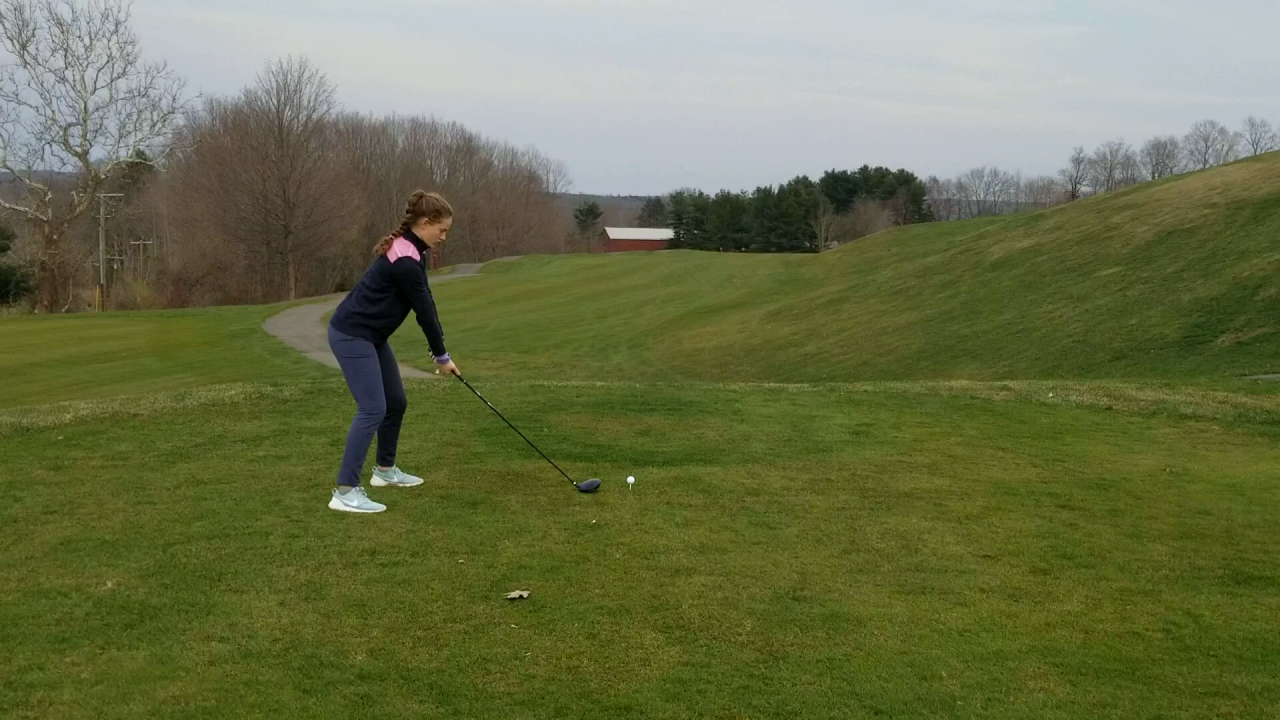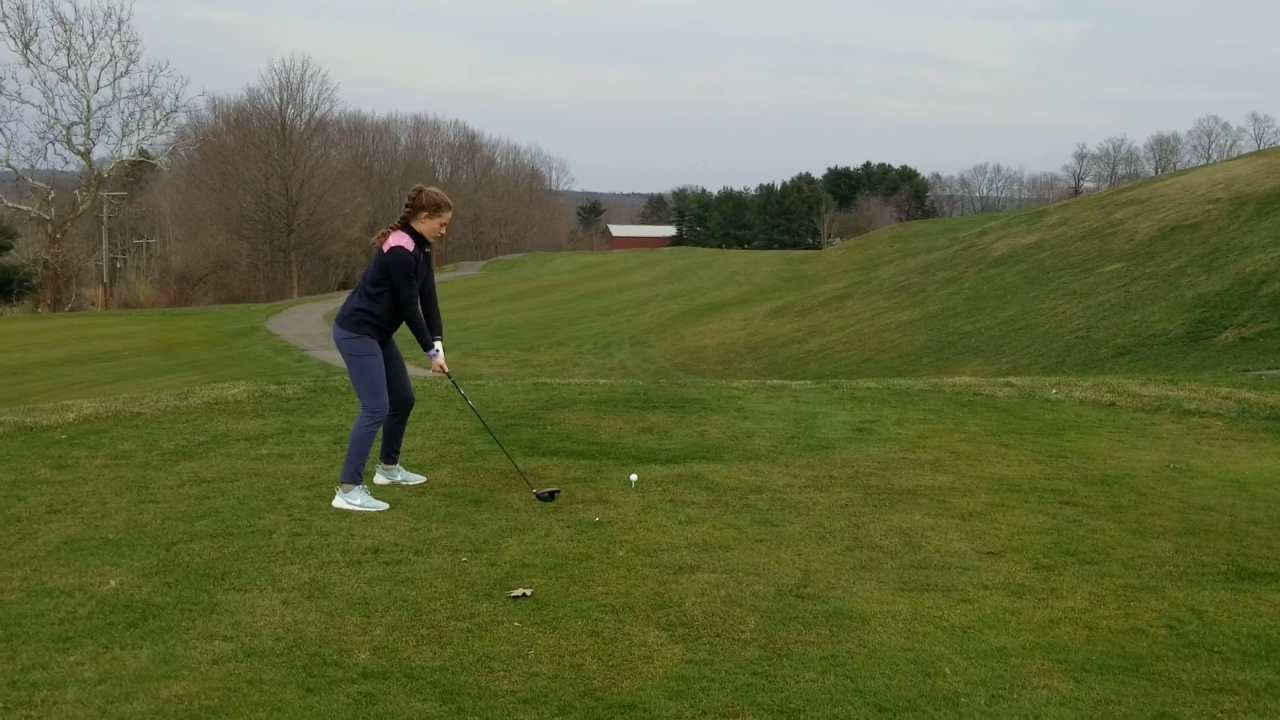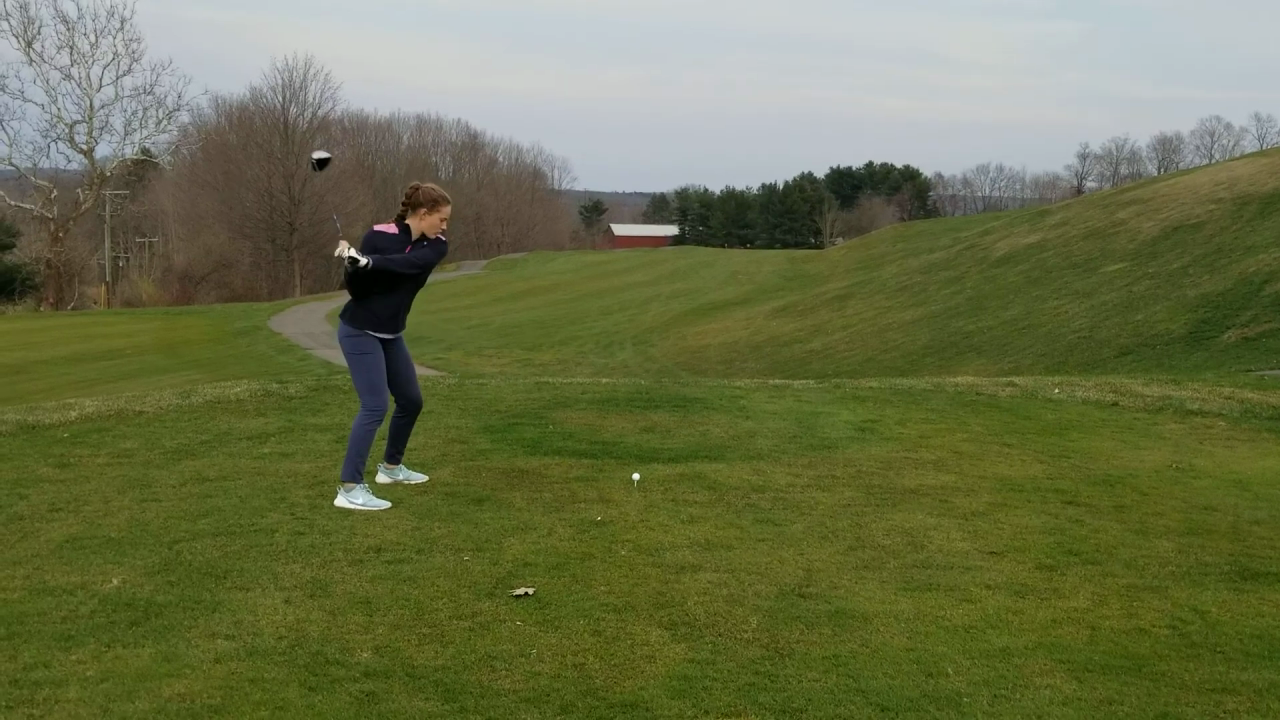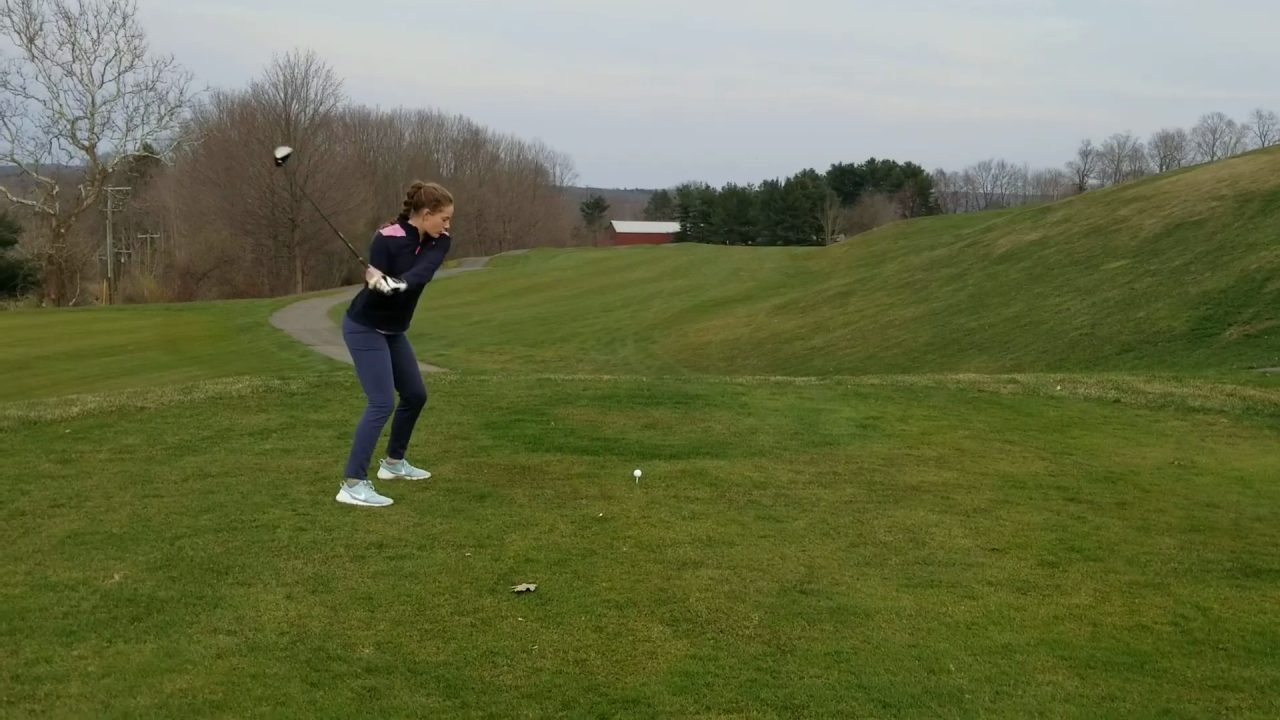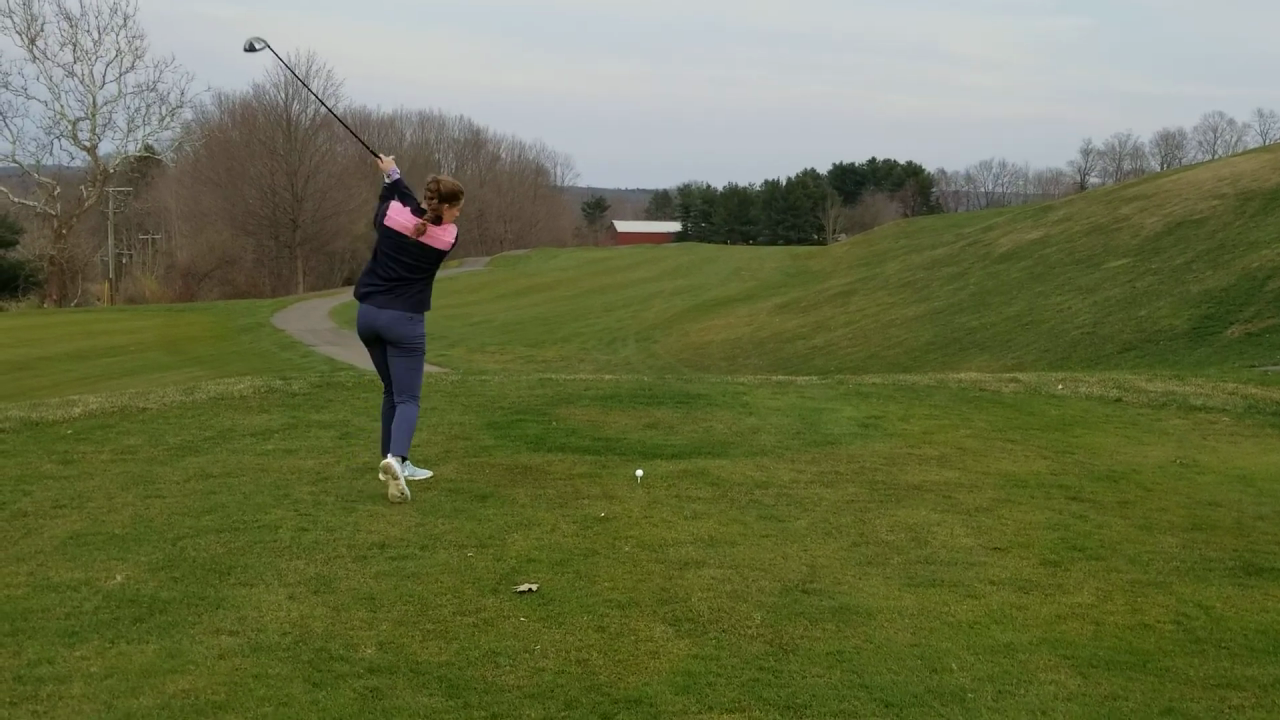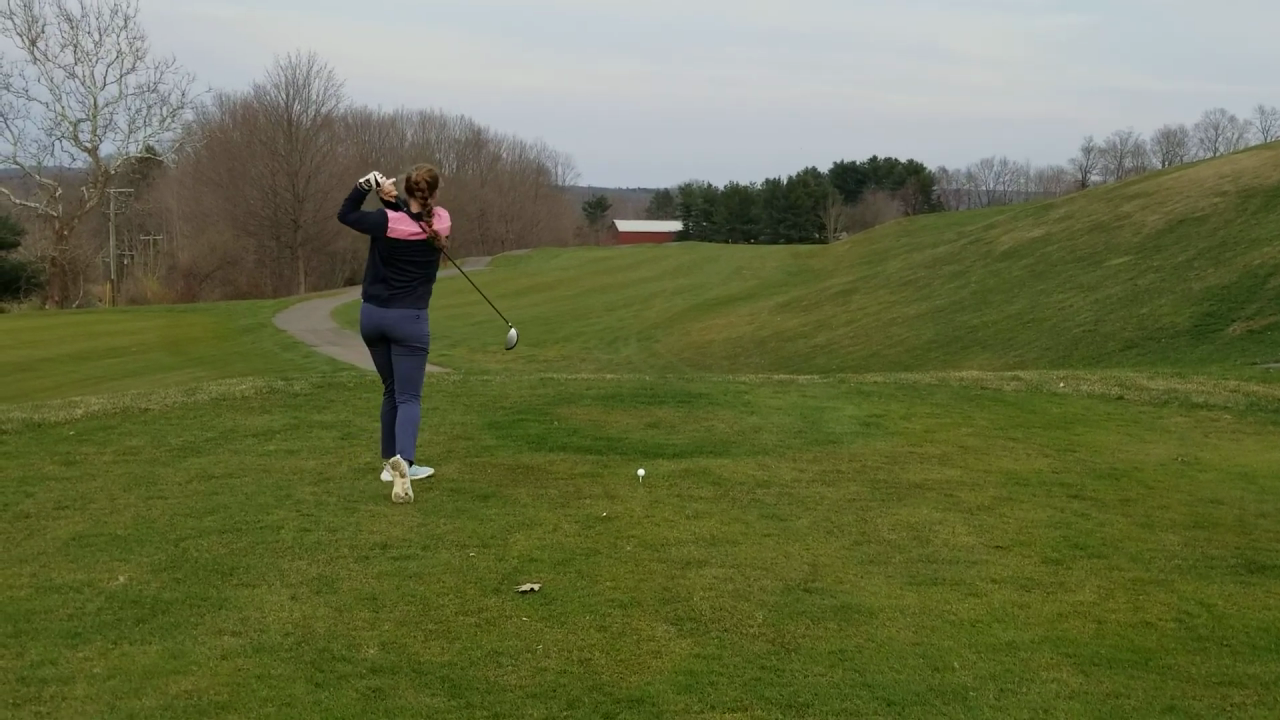
dt=0.4s
person 1, frame 1
left shoulder: (413, 250)
right shoulder: (404, 262)
left elbow: (427, 302)
right elbow: (423, 311)
left wrist: (439, 348)
right wrist: (441, 356)
left hip: (371, 335)
right hip: (351, 335)
left knee: (396, 402)
right knee: (372, 410)
left ankle: (385, 469)
right ankle: (345, 492)
person 1, frame 2
left shoulder: (421, 247)
right shoulder: (400, 252)
left elbow: (428, 297)
right elbow: (409, 307)
left wrist: (436, 341)
right wrist: (431, 352)
left hip: (379, 333)
right hip: (356, 332)
left knee: (402, 399)
right knee: (374, 407)
left ankle: (388, 467)
right ankle: (348, 490)
person 1, frame 3
left shoulder: (437, 247)
right shoulder: (378, 236)
left elbow: (405, 263)
right elbow: (356, 289)
left wrist: (362, 259)
right wrist: (349, 262)
left hip: (391, 335)
right hip: (360, 331)
left knee: (411, 401)
right knee: (375, 406)
left ankle: (391, 466)
right ankle: (349, 489)
person 1, frame 4
left shoulder: (439, 243)
right shoulder: (387, 242)
left elbow: (421, 275)
right elbow: (375, 298)
left wrist: (393, 283)
right wrist: (376, 281)
left hip: (390, 331)
right hip: (366, 328)
left knee: (415, 396)
right knee: (381, 403)
left ankle: (393, 461)
right ankle: (352, 484)
person 1, frame 5
left shoulder: (393, 213)
right shoulder: (448, 236)
left wrist: (390, 176)
right wrist: (394, 176)
left hip: (368, 313)
right hip: (404, 320)
left knee: (393, 390)
right knee: (408, 398)
left ankle: (395, 460)
right ankle: (395, 458)
person 1, frame 6
left shoulder: (387, 222)
right shoulder: (441, 222)
left elbow: (345, 214)
left wrist: (368, 183)
right wrist: (388, 193)
left hip: (372, 315)
right hip: (410, 319)
left knee: (392, 391)
right knee: (409, 397)
left ankle: (393, 461)
right ankle: (403, 460)
